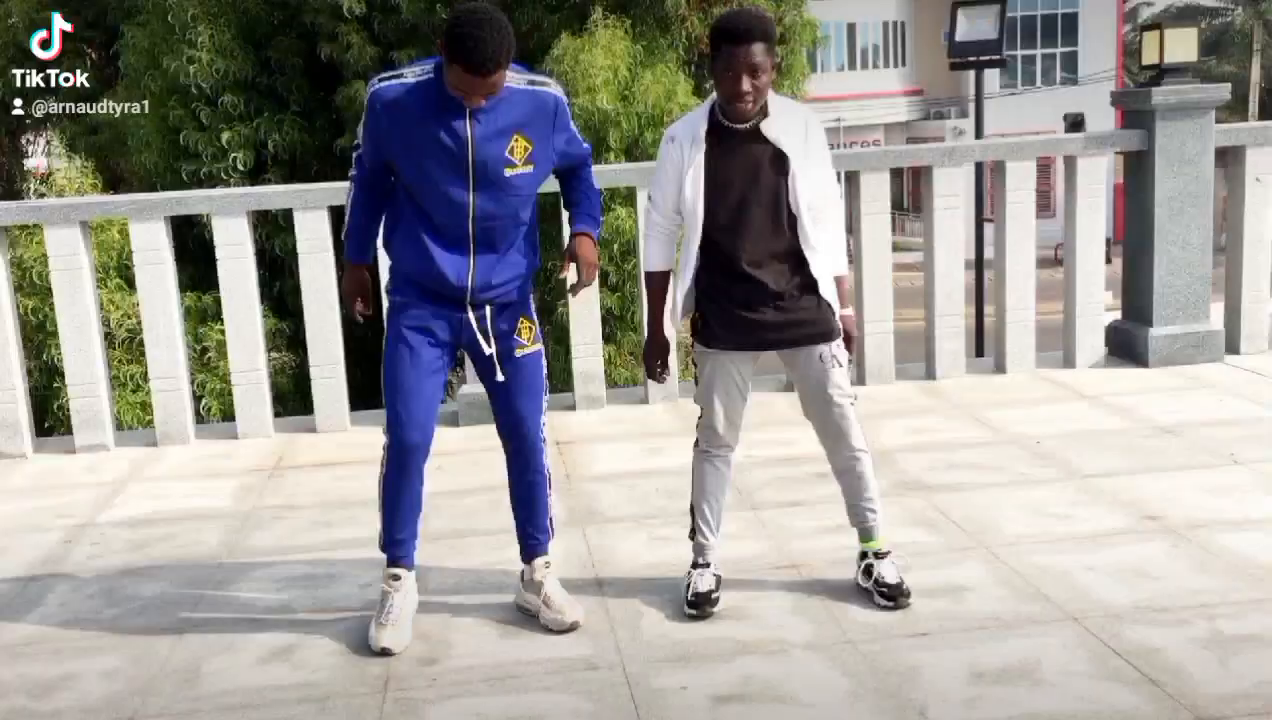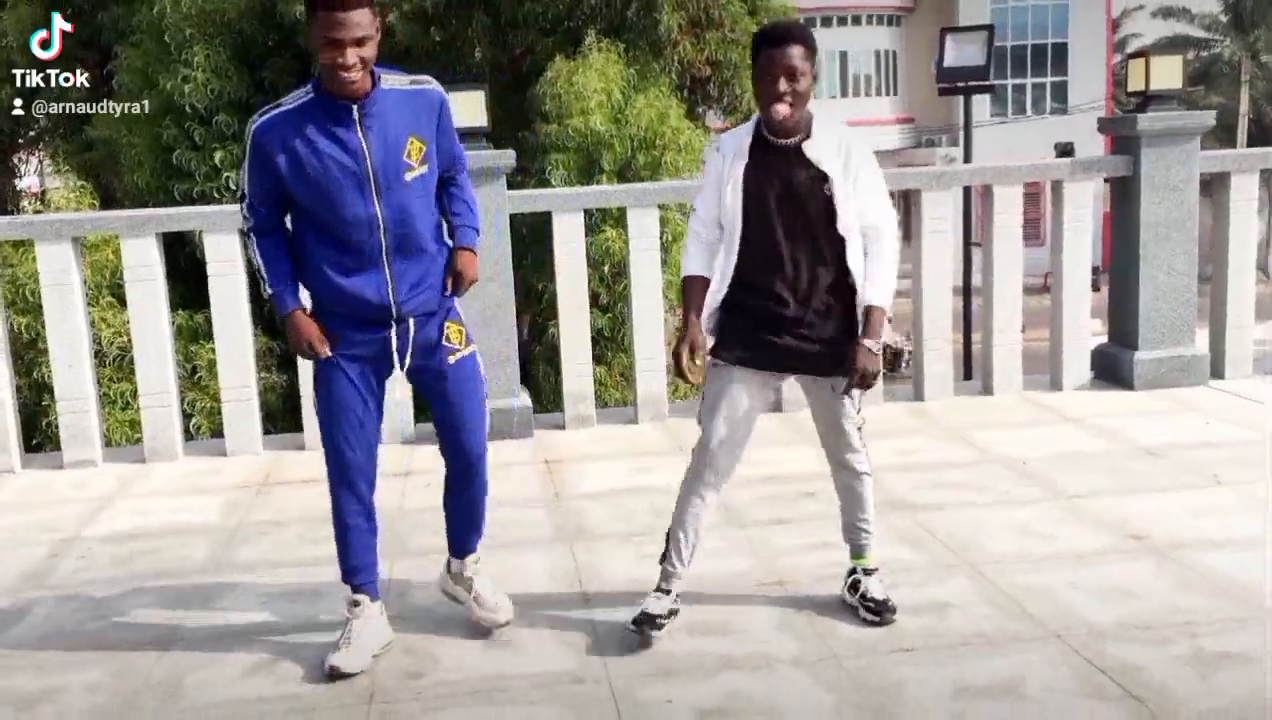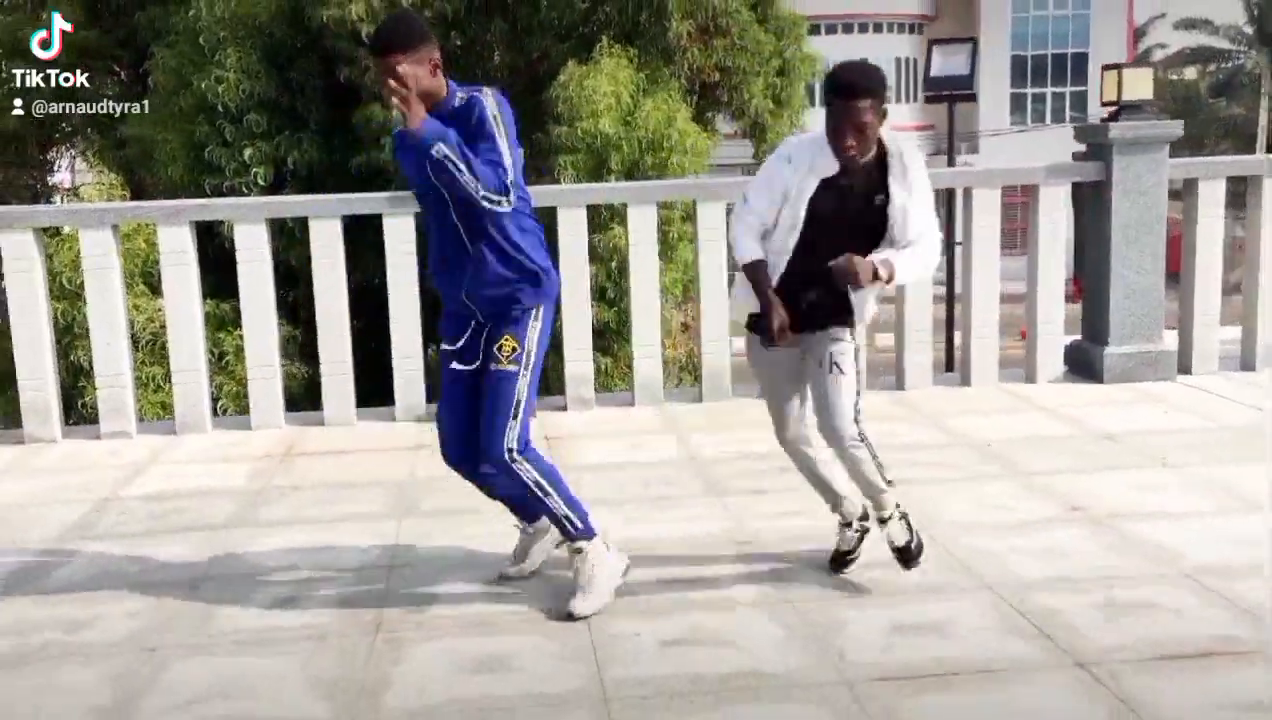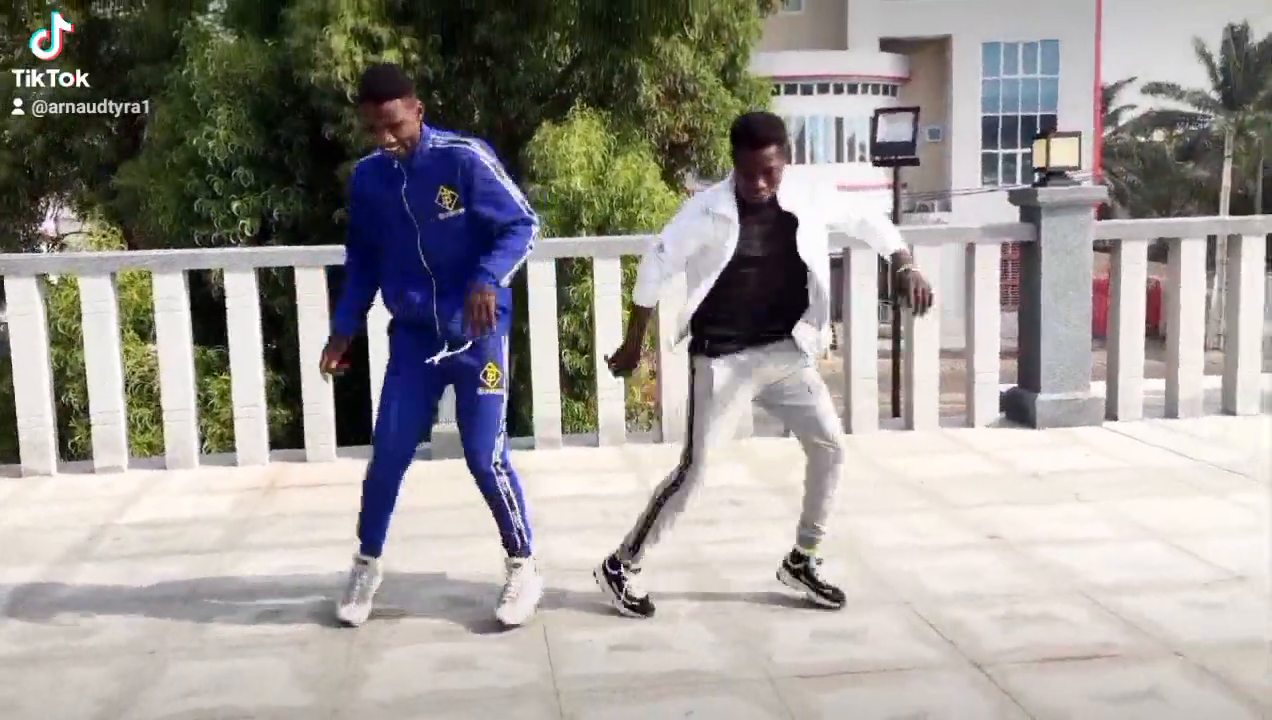
dt=1s
person 1, frame 1
left shoulder: (542, 101)
right shoulder: (390, 99)
left elbow: (577, 165)
right elbow: (368, 179)
left wrist: (585, 230)
right wrist: (356, 261)
left hip: (507, 299)
right hip: (421, 303)
left knee: (526, 438)
right knee: (408, 439)
left ankle: (536, 574)
right ankle: (399, 580)
person 1, frame 2
left shoulder: (424, 100)
right shoulder: (275, 132)
left elbow: (454, 177)
right elbow: (260, 225)
left wrist: (466, 242)
right wrist: (289, 306)
left hip: (429, 309)
right hip: (345, 327)
left knee: (467, 444)
right knee: (350, 470)
left ankle: (465, 566)
right ankle: (367, 610)
person 1, frame 3
left shoulder: (483, 109)
right shoulder: (408, 140)
left elbow: (501, 197)
left wrist: (426, 132)
left hip: (520, 301)
right hip: (465, 307)
left knee: (509, 448)
right knee: (461, 445)
left ankle: (597, 552)
right ankle: (540, 520)
person 1, frame 4
left shoulder: (466, 159)
right shoulder: (366, 179)
left elbow: (522, 225)
right elbow: (361, 264)
left wrist: (492, 275)
right wrist: (343, 329)
left hip: (477, 332)
right hip: (413, 335)
left knee: (487, 458)
right knee: (388, 452)
left ankle: (524, 569)
right ankle: (367, 565)
person 2, frame 1
left shoulder: (803, 128)
right shoulder: (683, 140)
left elbow: (828, 219)
right elbow: (661, 234)
left wrist: (843, 306)
right wrist: (657, 328)
left hip: (805, 307)
right hip: (724, 318)
left knee: (843, 433)
right knee: (715, 440)
left ankle: (873, 551)
right ankle: (704, 562)
person 2, frame 2
left shoulder: (848, 153)
right shoulder: (733, 151)
left elbow: (881, 244)
right elbow: (703, 239)
left wrist: (869, 338)
right wrist: (692, 323)
left hip: (829, 334)
right hip: (744, 335)
left knee: (849, 457)
right knee: (712, 457)
left ankle: (862, 570)
right ankle: (668, 585)
person 2, frame 3
left shoulder: (903, 166)
right shoulder: (796, 157)
left elbow: (925, 251)
right elbow: (747, 227)
left wrist: (880, 267)
right wrist: (770, 303)
left hip: (835, 319)
right hip: (778, 316)
left knee: (837, 425)
right knee: (787, 429)
left ankle: (888, 509)
right ankle: (850, 517)
person 2, frame 4
left shoulder: (806, 199)
right shoulder: (706, 210)
left elbow: (868, 221)
right elbow: (656, 271)
left wrist: (909, 267)
right wrist: (632, 343)
left hip: (784, 349)
right hip: (724, 354)
left knee: (830, 444)
right knee: (697, 469)
left ankle: (802, 560)
right ankle: (622, 566)
